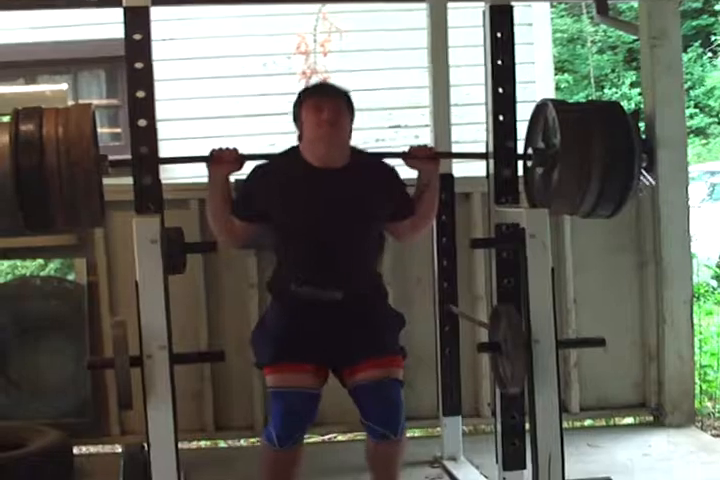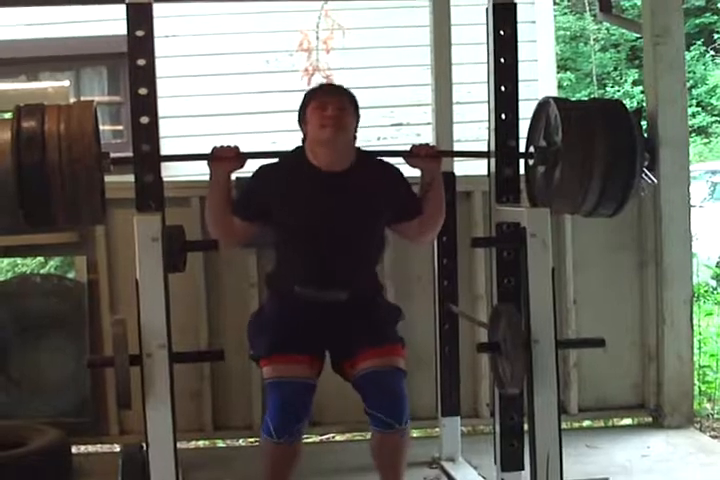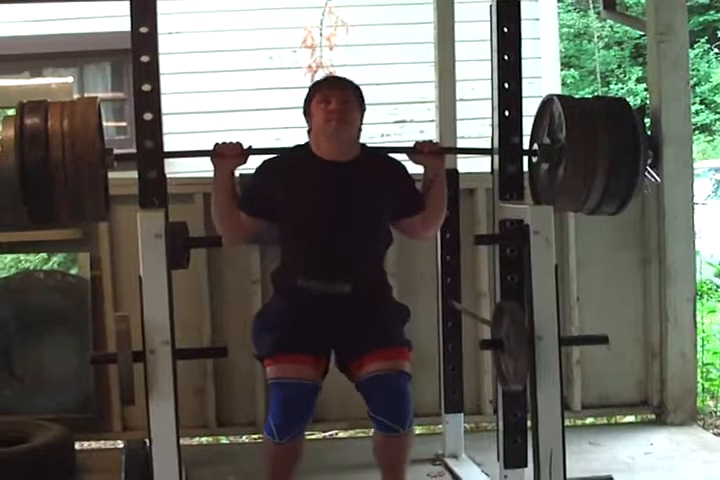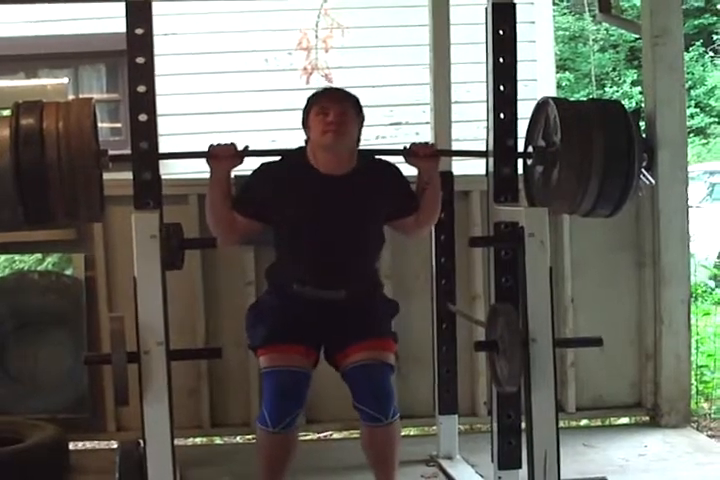
dt=0.5s
person 1, frame 1
left shoulder: (377, 175)
right shoulder: (271, 176)
left elbow: (410, 230)
right elbow: (230, 235)
left wrist: (429, 177)
right wrist: (218, 179)
left hip: (363, 309)
right hip: (295, 312)
left knee: (387, 415)
right knee: (288, 419)
person 1, frame 2
left shoulder: (382, 177)
right shoulder: (275, 177)
left elbow: (422, 231)
right elbow: (226, 234)
left wrist: (432, 175)
right wrist: (219, 177)
left hip: (361, 306)
right hip: (293, 308)
left knee: (392, 406)
right knee: (285, 413)
person 1, frame 3
left shoulder: (386, 171)
right shoulder: (280, 171)
left elbow: (424, 227)
right elbow: (233, 231)
left wrist: (435, 171)
right wrist: (223, 173)
left hip: (367, 302)
right hip: (299, 303)
left knee: (395, 406)
right knee: (287, 412)
person 1, frame 4
left shoulder: (382, 177)
right shoulder: (275, 177)
left elbow: (418, 225)
right elbow: (227, 232)
left wrist: (429, 173)
right wrist: (220, 174)
left hip: (360, 302)
right hip: (291, 303)
left knee: (377, 399)
right knee: (280, 403)
